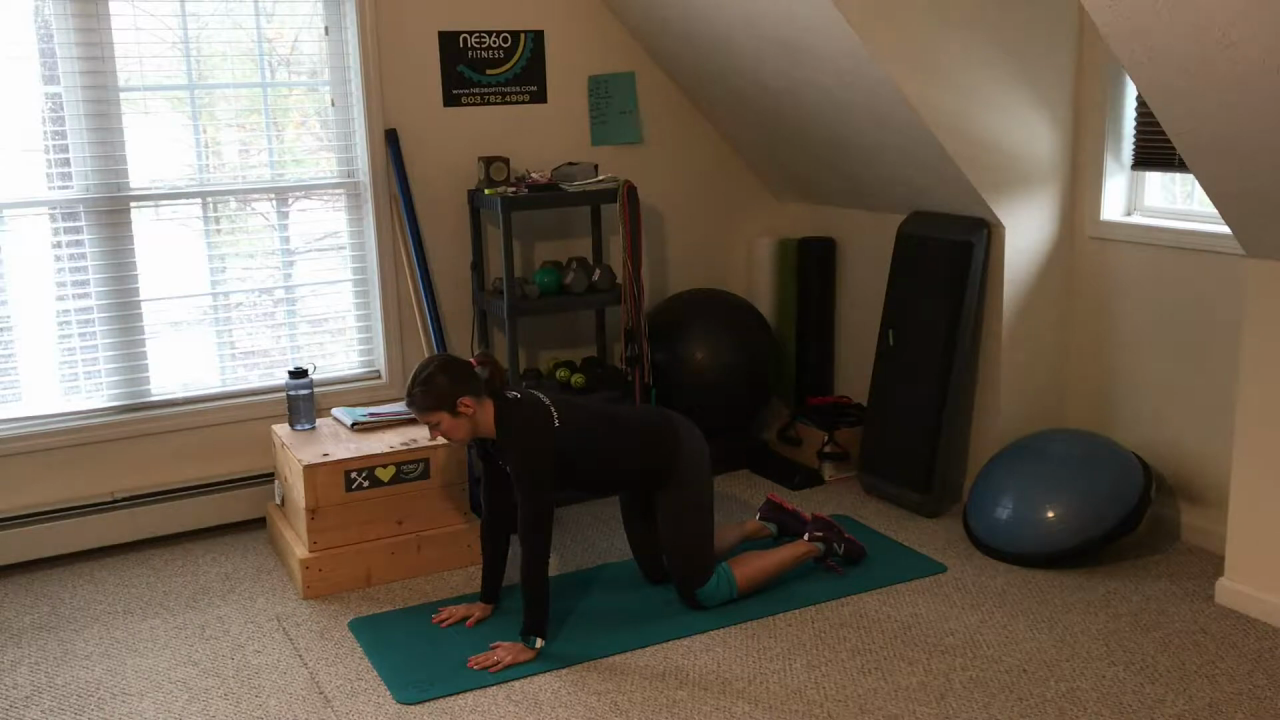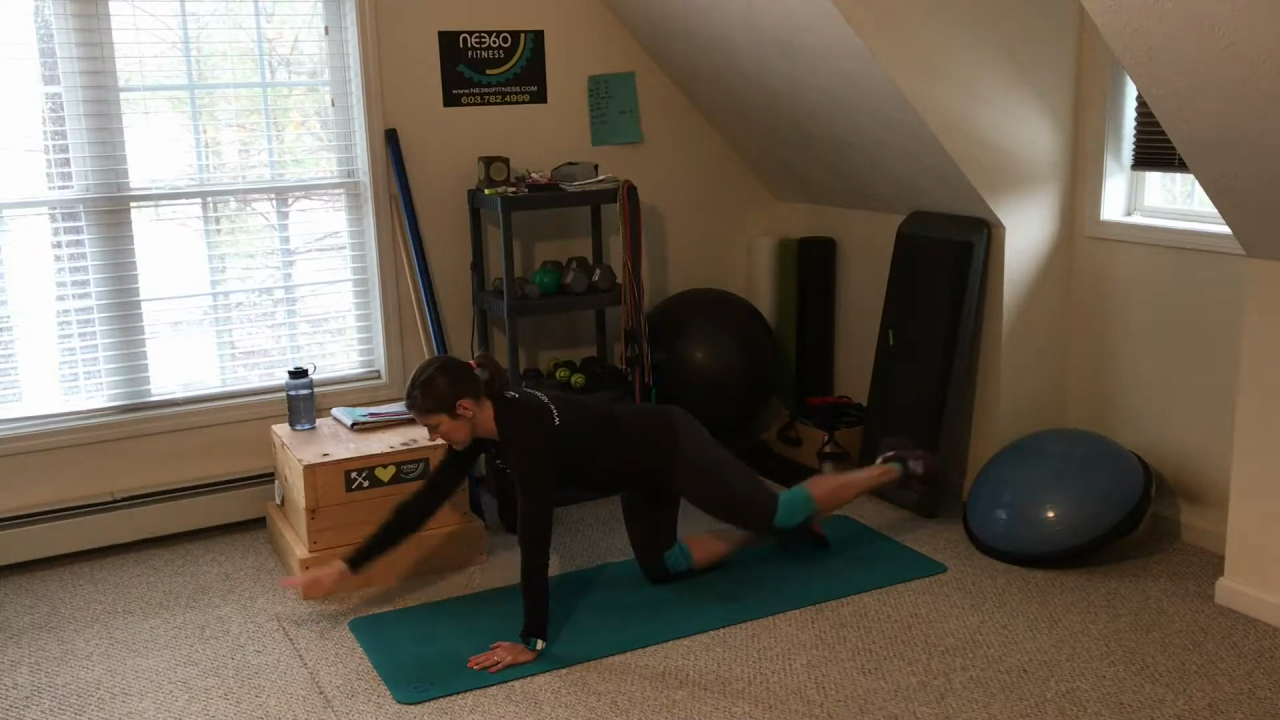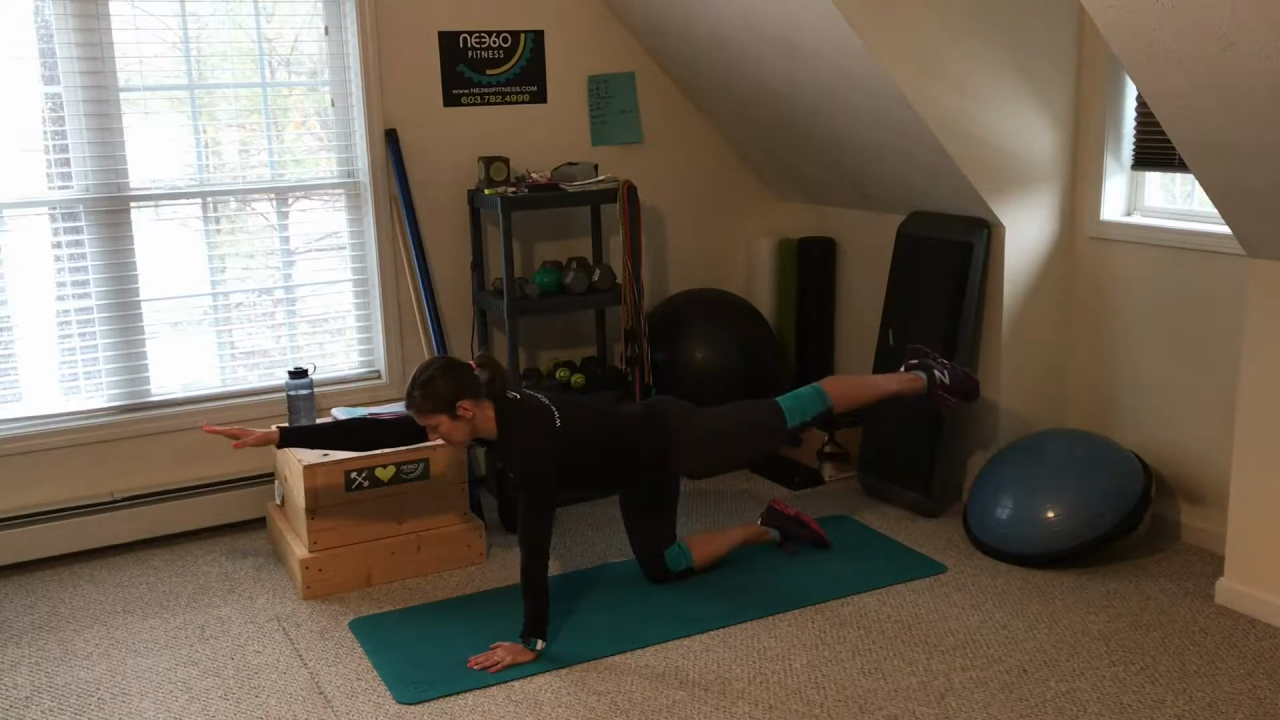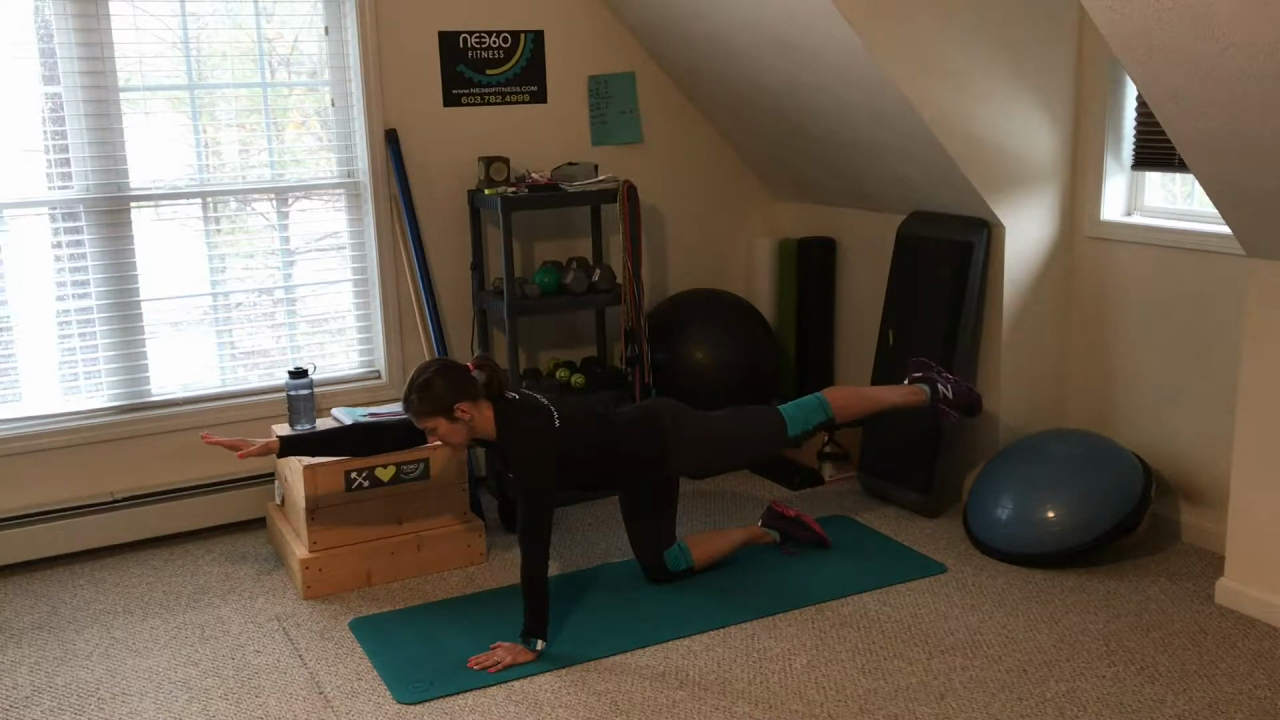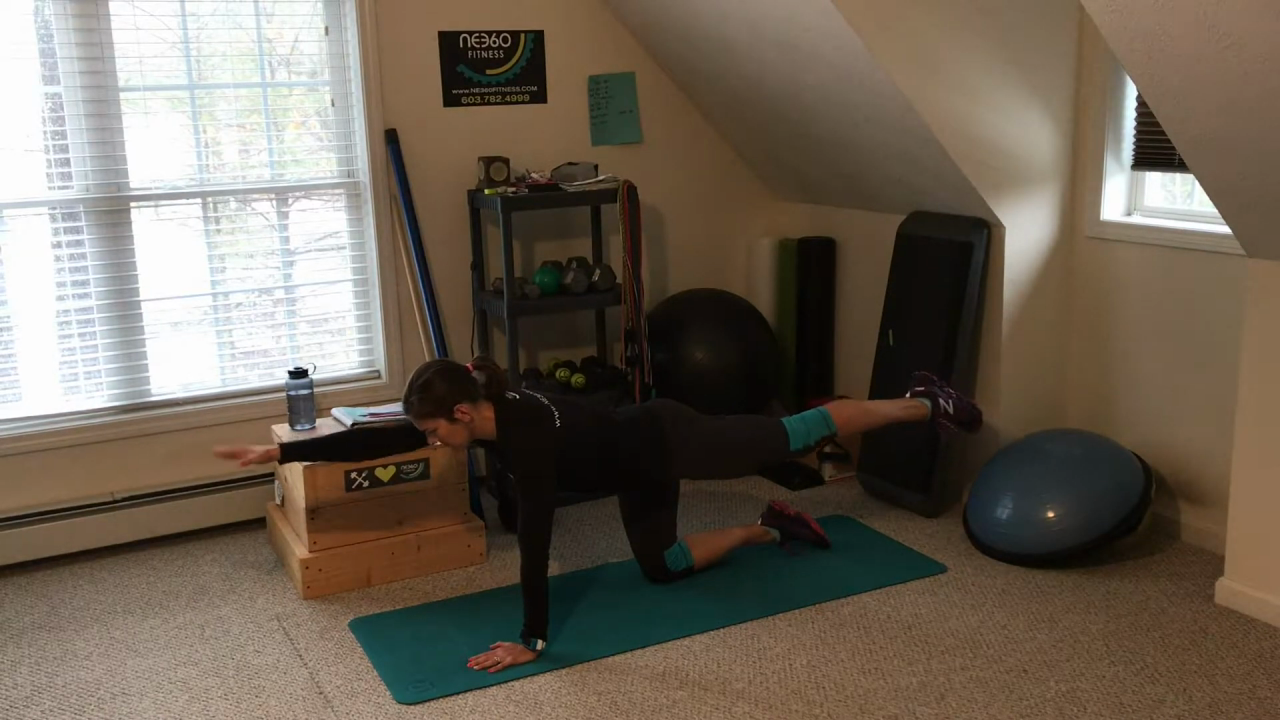
dt=1s
person 1, frame 1
left shoulder: (526, 431)
right shoulder: (492, 424)
left elbow: (534, 537)
right elbow: (497, 516)
left wrist: (531, 641)
right wrist: (486, 599)
left hip: (675, 456)
right hip: (642, 460)
left knee: (699, 590)
right knee: (658, 571)
left ankle: (816, 543)
right ankle: (767, 521)
person 1, frame 2
left shoulder: (524, 433)
right shoulder: (484, 426)
left elbow: (534, 539)
right elbow: (427, 499)
left wrist: (531, 640)
right wrist: (349, 564)
left hip: (672, 448)
right hip: (643, 465)
left knee: (780, 512)
right knee: (660, 567)
left ankle: (895, 466)
right ankle: (769, 528)
person 1, frame 3
left shoulder: (527, 432)
right shoulder: (476, 413)
left elbow: (535, 537)
right elbow: (376, 432)
left wrist: (531, 641)
right wrist: (277, 436)
left hip: (672, 440)
right hip: (642, 464)
left knee: (794, 410)
right knee: (661, 567)
left ankle: (919, 377)
right ankle: (769, 526)
person 1, frame 4
left shoulder: (527, 433)
right shoulder: (474, 413)
left elbow: (535, 537)
right elbow: (378, 437)
left wrist: (532, 640)
right wrist: (276, 445)
left hip: (671, 441)
right hip: (642, 462)
left knee: (797, 418)
right knee: (661, 566)
left ankle: (923, 390)
right ankle: (769, 526)
person 1, frame 5
left shoulder: (526, 433)
right shoulder: (472, 415)
left elbow: (534, 539)
right elbow: (379, 439)
left wrist: (531, 641)
right wrist: (281, 451)
left hip: (668, 441)
right hip: (641, 466)
left knee: (796, 435)
right knee: (662, 567)
left ankle: (923, 405)
right ankle: (768, 526)
